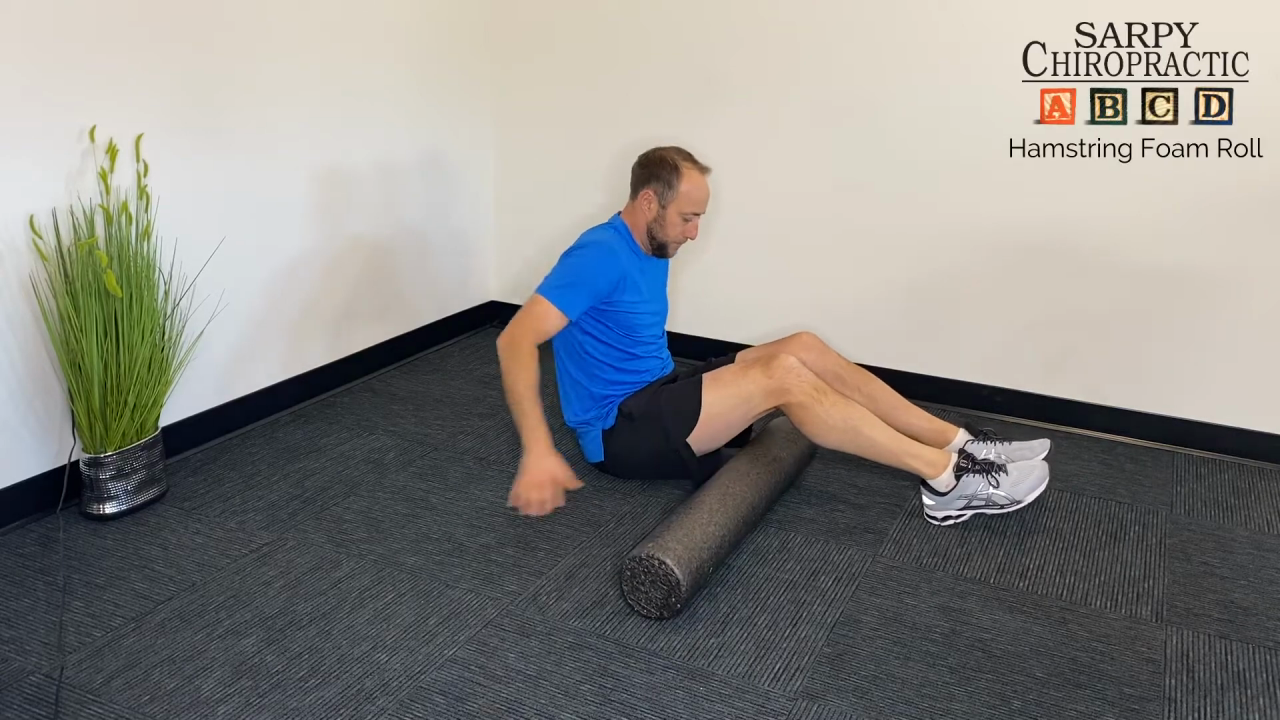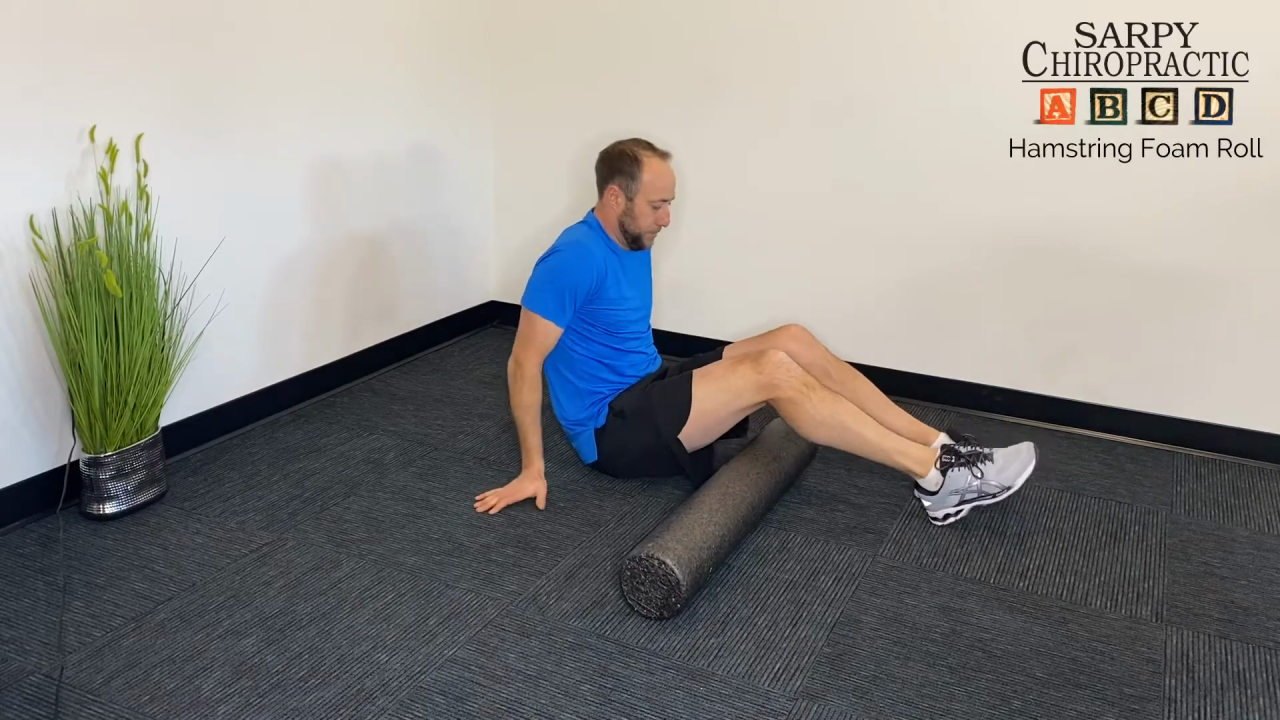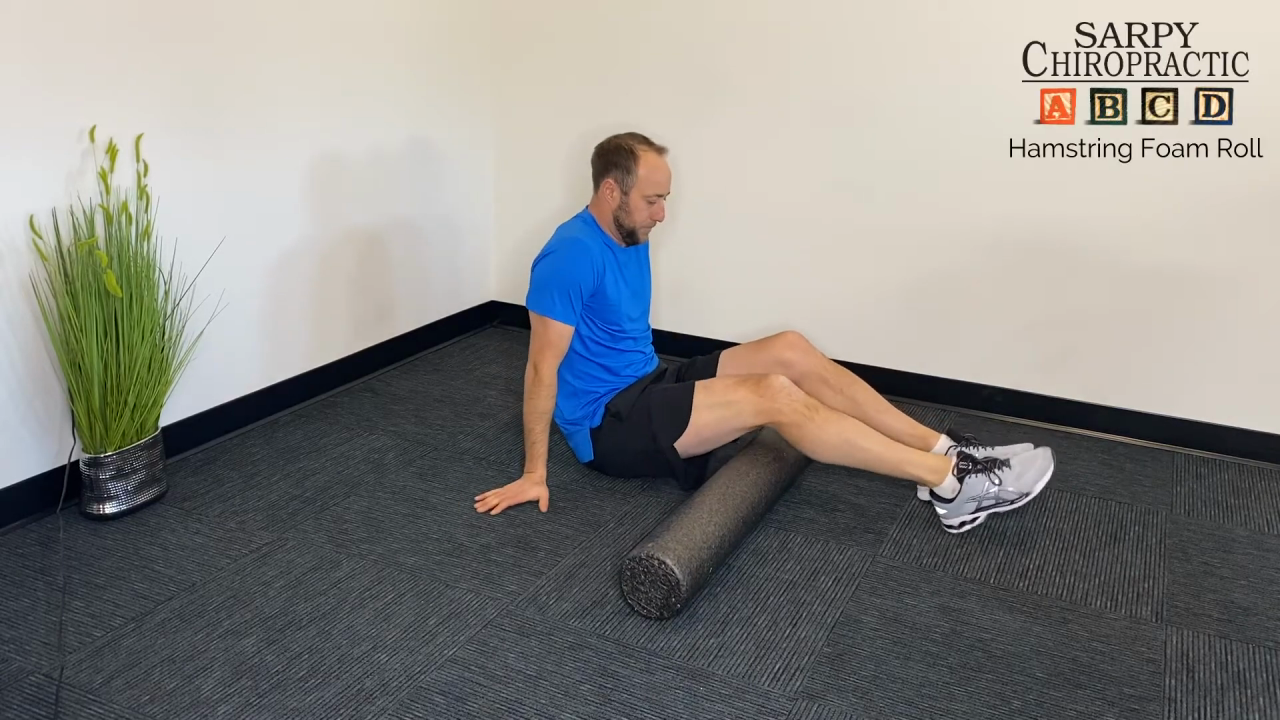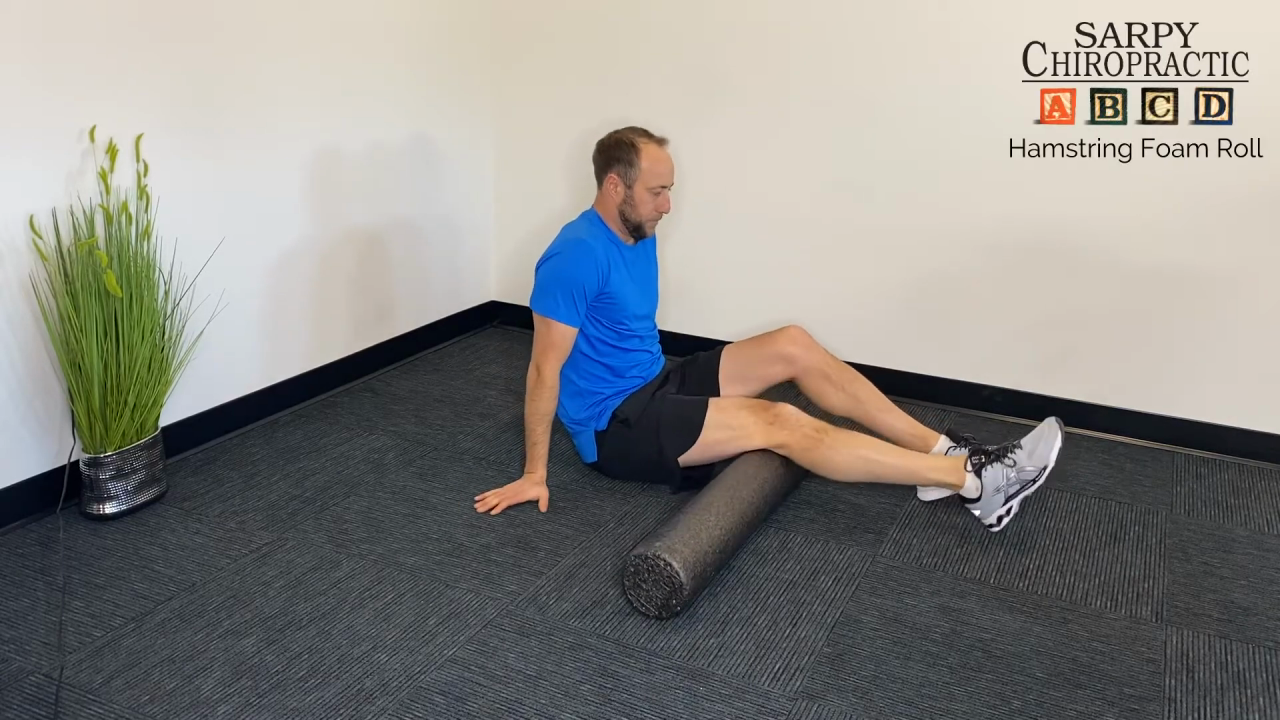
dt=0.4s
person 1, frame 1
left shoulder: (649, 248)
right shoulder: (600, 256)
right elbow: (515, 342)
right wrist: (538, 450)
left hip: (654, 396)
right hip: (621, 429)
left knee: (804, 349)
right knee: (782, 375)
left ankle: (957, 445)
right ankle: (947, 478)
person 1, frame 2
left shoulder: (632, 243)
right shoulder: (575, 259)
right elbow: (524, 362)
right wrist: (532, 469)
left hip: (648, 389)
right hip: (613, 430)
left knee: (793, 341)
right knee: (772, 370)
left ankle: (939, 449)
right ankle: (936, 476)
person 1, frame 3
left shoulder: (629, 238)
right shoulder: (571, 255)
right elbow: (543, 369)
right wrist: (534, 473)
left hip: (646, 387)
right hip: (611, 426)
left knee: (790, 351)
right knee: (773, 396)
left ankle: (942, 452)
right ankle: (951, 484)
person 1, frame 4
left shoulder: (637, 235)
right shoulder: (576, 256)
right elbow: (545, 370)
right wrist: (533, 475)
left hip: (655, 384)
right hip: (616, 426)
left knee: (792, 345)
right knee: (780, 425)
left ankle: (941, 452)
right ankle: (974, 483)
